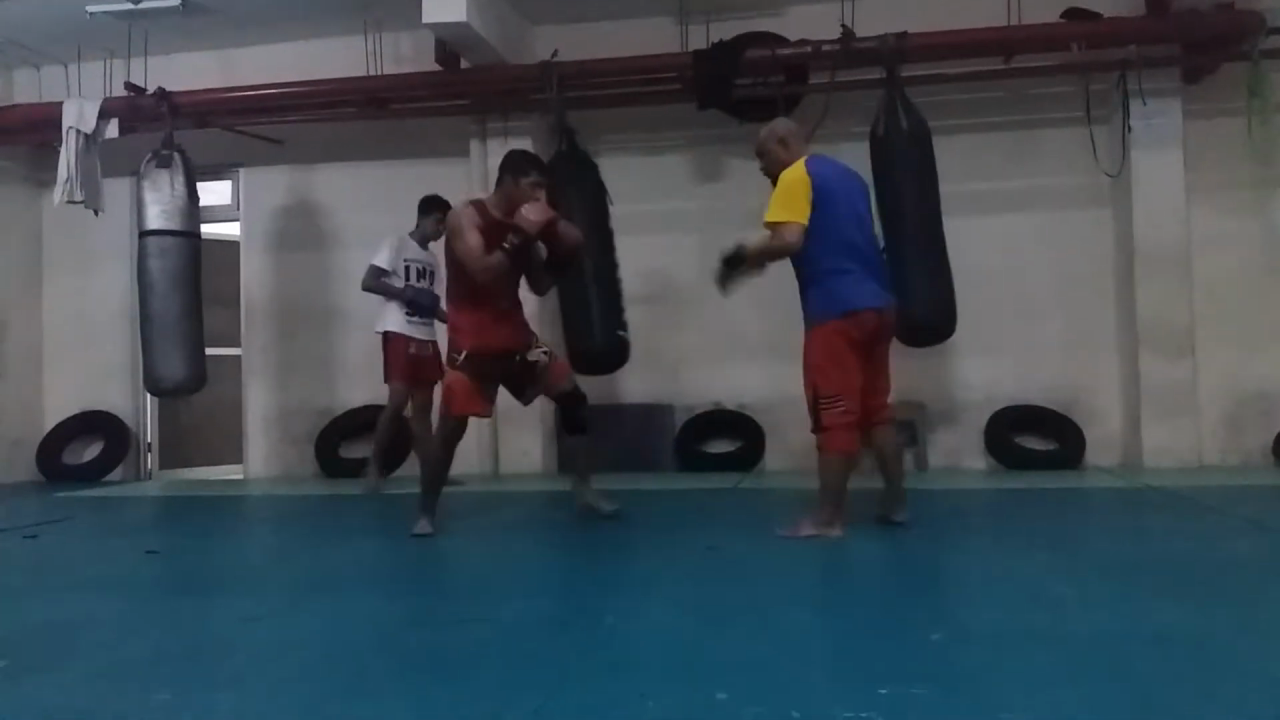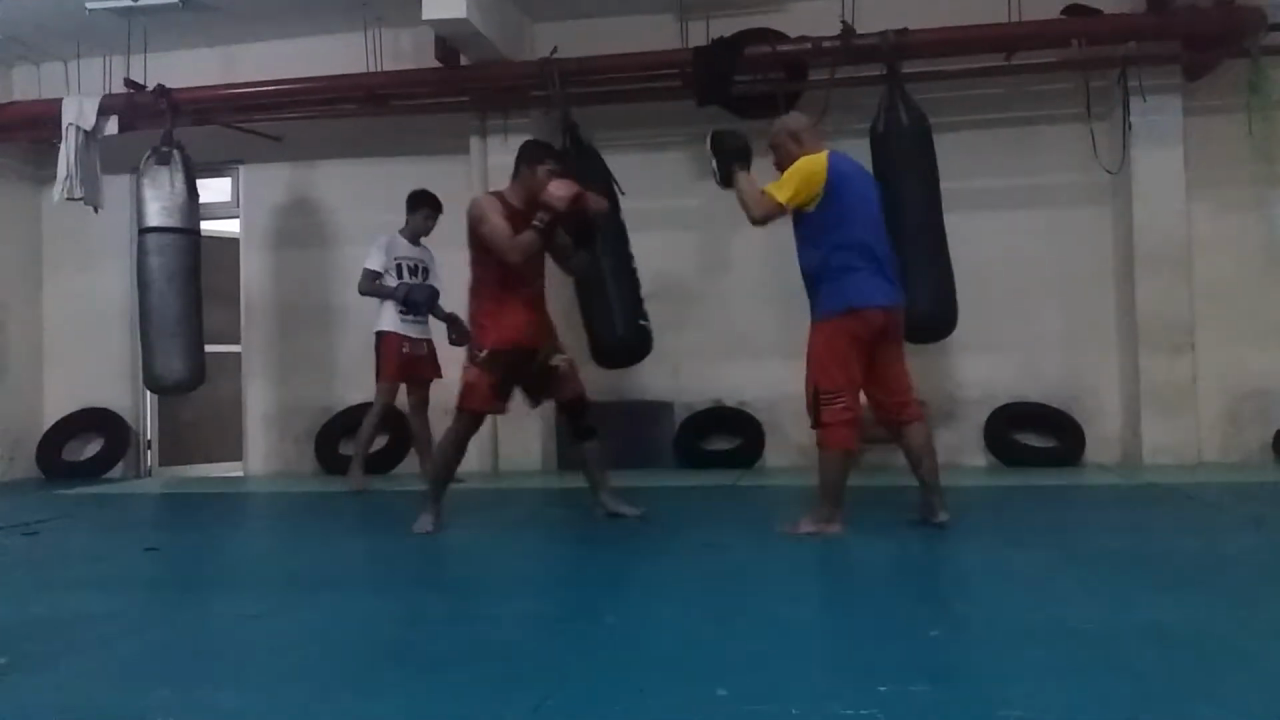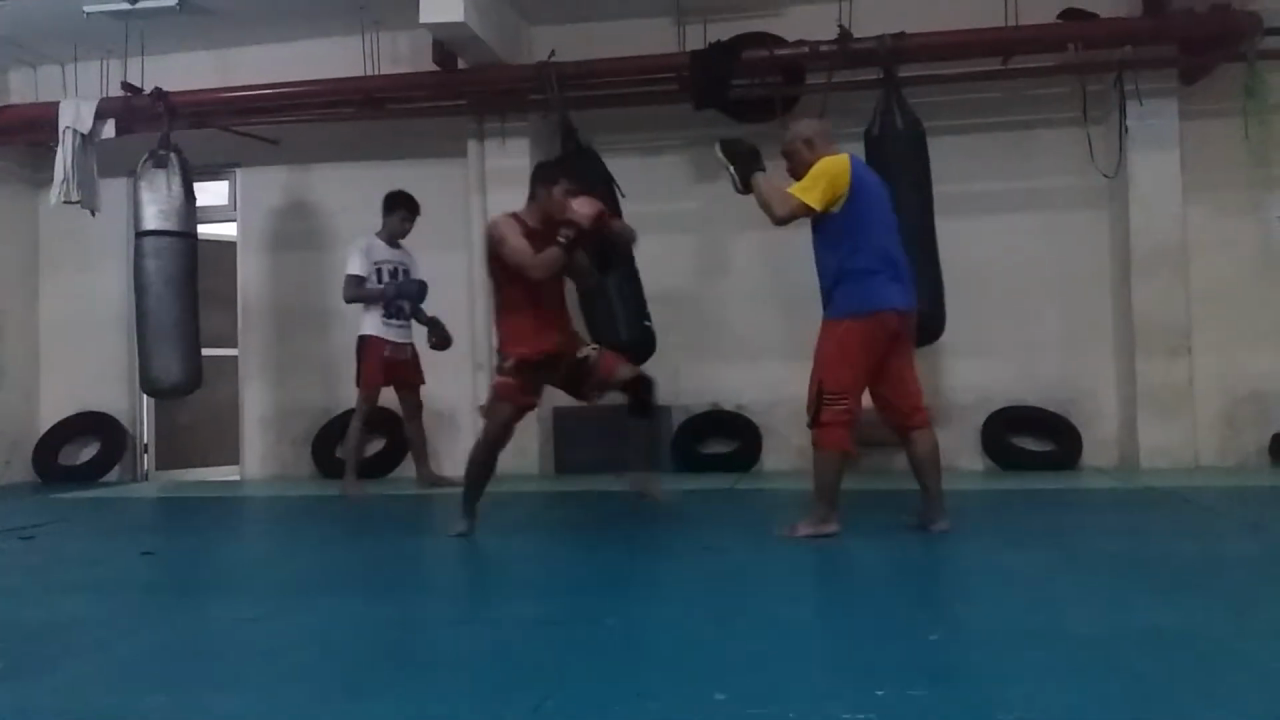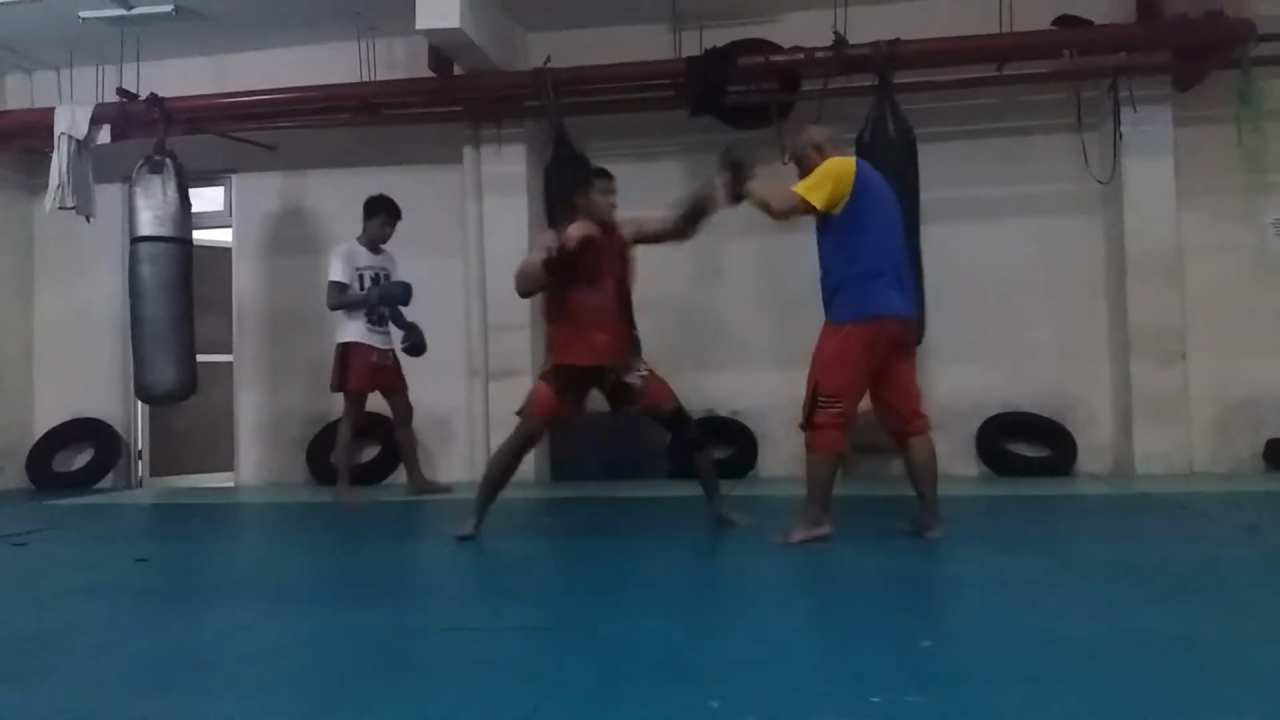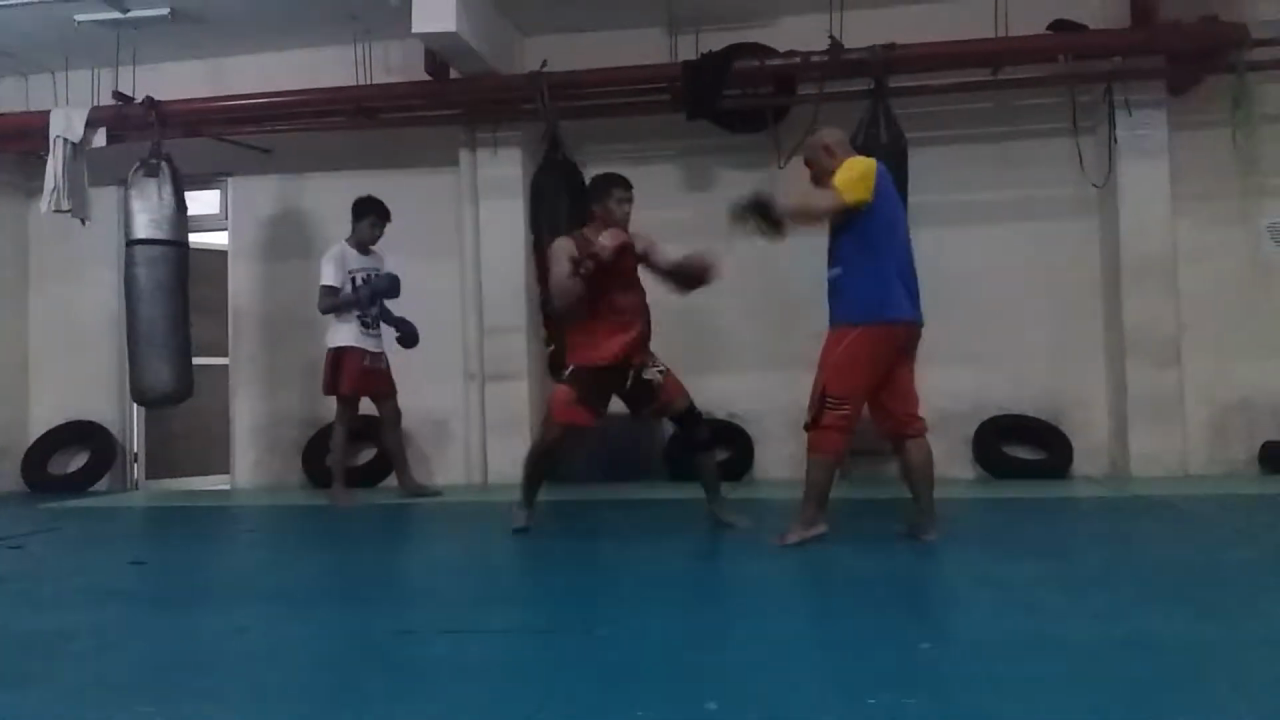
dt=0.2s
person 1, frame 1
left shoulder: (795, 177)
right shoulder: (846, 174)
left elbow: (787, 241)
left wrist: (745, 257)
left hip: (835, 310)
right hip: (875, 304)
left knee: (833, 415)
right knee: (874, 410)
left ankle: (828, 517)
right ankle: (895, 500)
person 1, frame 2
left shoulder: (811, 167)
right shoulder: (856, 171)
left elbow: (759, 211)
left wrist: (736, 168)
left hip: (843, 306)
right hip: (885, 302)
left knee: (835, 411)
right knee: (900, 406)
left ankle: (828, 513)
right ankle: (935, 501)
person 1, frame 3
left shoulder: (834, 168)
right shoulder: (863, 174)
left elbow: (782, 211)
left wrist: (753, 172)
left hip: (857, 310)
right hip: (896, 307)
left knee: (832, 412)
right knee: (909, 411)
left ankle: (823, 515)
right ankle: (935, 509)
person 1, frame 4
left shoulder: (840, 169)
right shoulder: (872, 181)
left elbow: (782, 206)
left wrist: (746, 179)
left hip: (859, 315)
right hip: (898, 313)
left knee: (825, 415)
right knee: (908, 418)
left ankle: (815, 517)
right ankle: (931, 516)
person 1, frame 5
left shoulder: (863, 169)
right shoulder: (872, 189)
left elbow: (824, 205)
left wrist: (773, 208)
left hip: (867, 319)
right hip: (899, 318)
left knee: (829, 416)
right knee: (904, 421)
left ankle: (811, 518)
right ankle: (925, 519)
person 2, frame 1
left shoulder: (524, 223)
right shoulder: (466, 217)
left elbow: (541, 286)
right elbow: (482, 273)
left wrist: (559, 250)
right wrist: (518, 238)
left hip: (516, 335)
right hip: (473, 340)
left knee: (572, 398)
right knee: (451, 427)
left ankle: (583, 489)
right ankle: (427, 513)
person 2, frame 2
left shoulder: (541, 211)
right shoulder: (486, 207)
left elbow: (574, 266)
right elbow: (514, 254)
left wrist: (583, 222)
right wrist: (547, 216)
left hip: (537, 331)
right hip: (495, 337)
left knee: (578, 408)
right knee: (467, 421)
left ankle: (604, 496)
right ankle: (431, 508)
person 2, frame 3
left shoulder: (558, 228)
right shoulder: (504, 227)
left elbow: (588, 279)
right elbow: (537, 270)
left wrist: (605, 239)
right wrist: (573, 232)
left hip: (563, 341)
right hip: (522, 349)
left knee: (638, 384)
right knee: (496, 432)
right ankle: (467, 513)
person 2, frame 4
left shoulder: (621, 233)
right shoulder: (552, 242)
left elbow: (679, 229)
right elbow: (524, 286)
left wrist: (696, 208)
right wrist: (561, 254)
left hip: (618, 356)
right hip: (568, 358)
left knee: (679, 420)
right knee: (525, 435)
left ankle: (717, 503)
right ankle: (478, 515)
person 2, frame 5
left shoulder: (635, 244)
right shoulder: (566, 248)
left elbow: (680, 281)
right elbow: (560, 302)
left wrist: (691, 270)
right wrist: (593, 264)
left hip: (635, 356)
right hip: (587, 360)
left knee: (691, 419)
right knee: (550, 437)
left ankle: (717, 504)
right ankle: (525, 506)
person 3, frame 1
left shoulder: (433, 259)
right shoulder: (396, 245)
right elbow: (368, 282)
right wrist: (406, 294)
left hip: (426, 338)
right hip: (398, 334)
left knee: (423, 406)
right knee: (398, 401)
right ankle: (375, 465)
person 3, frame 2
left shoulder: (426, 254)
right shoulder: (386, 244)
right elbow: (364, 286)
left wrist: (450, 319)
right wrist: (399, 292)
left hip: (421, 337)
right hip: (394, 333)
left knee: (420, 404)
right knee: (384, 400)
left ankle: (428, 467)
right ankle: (356, 468)
person 3, frame 3
left shoulder: (407, 256)
right shoulder: (365, 248)
right elbow: (349, 293)
left wrist: (430, 322)
right wrist: (388, 291)
left hip: (404, 341)
right hip: (376, 338)
left knee: (413, 408)
right knee: (365, 405)
left ankle: (424, 471)
right ankle: (350, 476)
person 3, frame 4
left shoulder: (388, 259)
right shoulder: (345, 253)
right elbow: (333, 300)
left wrist: (406, 326)
right wrist: (372, 296)
left hip: (384, 347)
right hip: (357, 345)
left knee: (403, 411)
right knee: (352, 414)
left ankle: (415, 477)
right ankle: (343, 484)
person 3, frame 5
left shoulder: (377, 259)
right shoulder: (336, 256)
right elbow: (325, 304)
left wrist: (396, 321)
right wrist: (362, 294)
left hip: (375, 349)
right hip: (348, 348)
left knee: (391, 415)
right knee: (345, 417)
left ankle: (406, 480)
right ankle: (338, 487)
